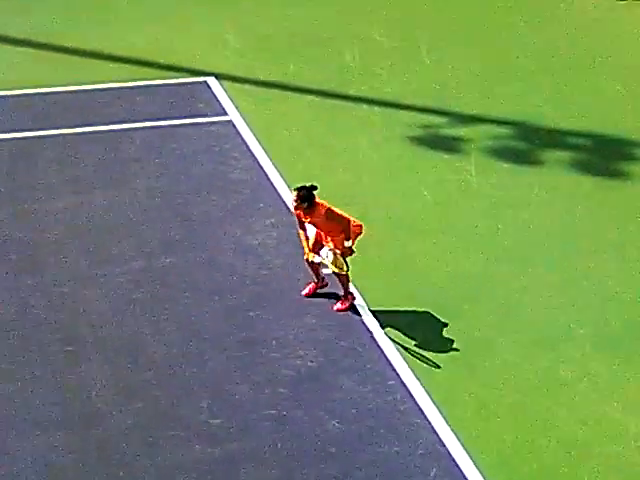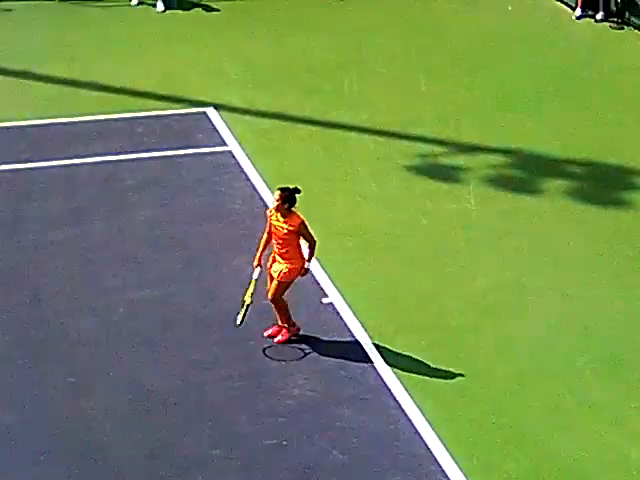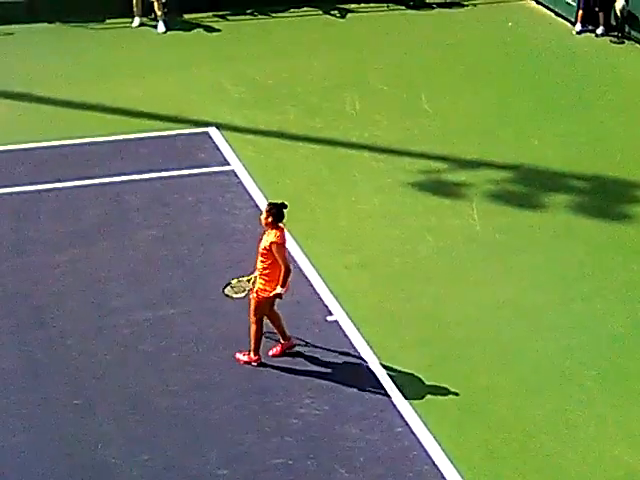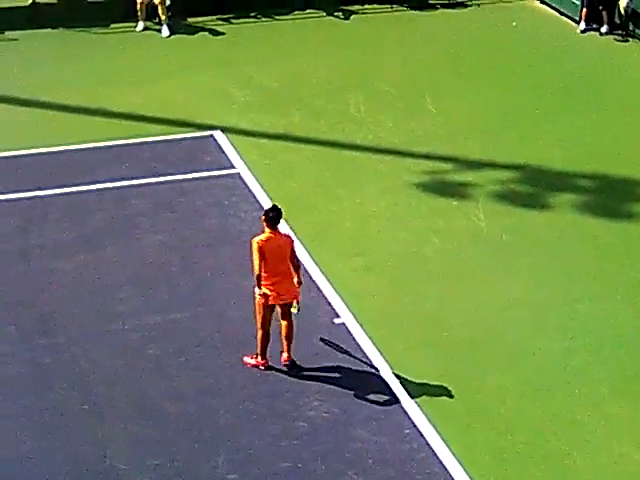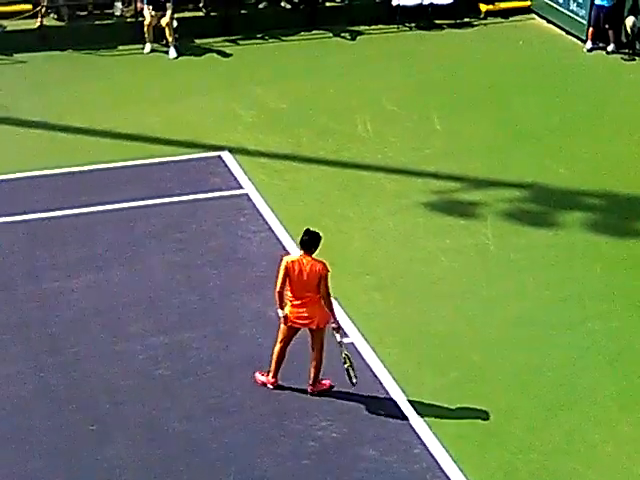
dt=0.4s
person 1, frame 1
left shoulder: (324, 211)
right shoulder: (299, 210)
left elbow: (346, 222)
right elbow: (302, 229)
left wrist: (347, 244)
right wrist: (307, 250)
left hip: (341, 234)
right hip: (324, 231)
right knee: (309, 257)
left ankle: (348, 296)
right ankle: (319, 281)
person 1, frame 2
left shoulder: (297, 223)
right shoulder: (272, 214)
left elbow: (312, 242)
right elbow: (267, 234)
left wrist: (307, 264)
right wrist: (259, 256)
left hip: (290, 265)
right hip: (276, 259)
left knee: (273, 297)
right knee: (276, 295)
left ankle: (291, 327)
right ankle: (283, 324)
person 1, frame 3
left shoulder: (273, 240)
right shoulder: (278, 230)
left elbow: (286, 268)
left wrist: (280, 288)
left hip: (267, 285)
right hip: (271, 281)
left knee: (256, 320)
right knee: (269, 310)
left ankle: (254, 355)
right ankle: (286, 340)
person 1, frame 4
left shoulder: (258, 241)
right shoulder: (287, 239)
left elbow: (257, 270)
right elbow: (296, 263)
left wrist: (258, 289)
right wrist: (298, 279)
left hip: (268, 290)
right hip: (288, 287)
left knee: (263, 326)
right knee: (286, 318)
left ankle: (261, 359)
right ankle: (287, 356)
person 1, frame 5
left shoulder: (288, 261)
right shoulder: (321, 267)
left elbow: (279, 289)
right elbow: (325, 296)
left wrist: (281, 311)
right wrist: (333, 318)
left hip: (293, 312)
right hip: (315, 314)
left knee: (282, 344)
right knee: (317, 349)
left ankle: (271, 377)
right ankle: (314, 384)
